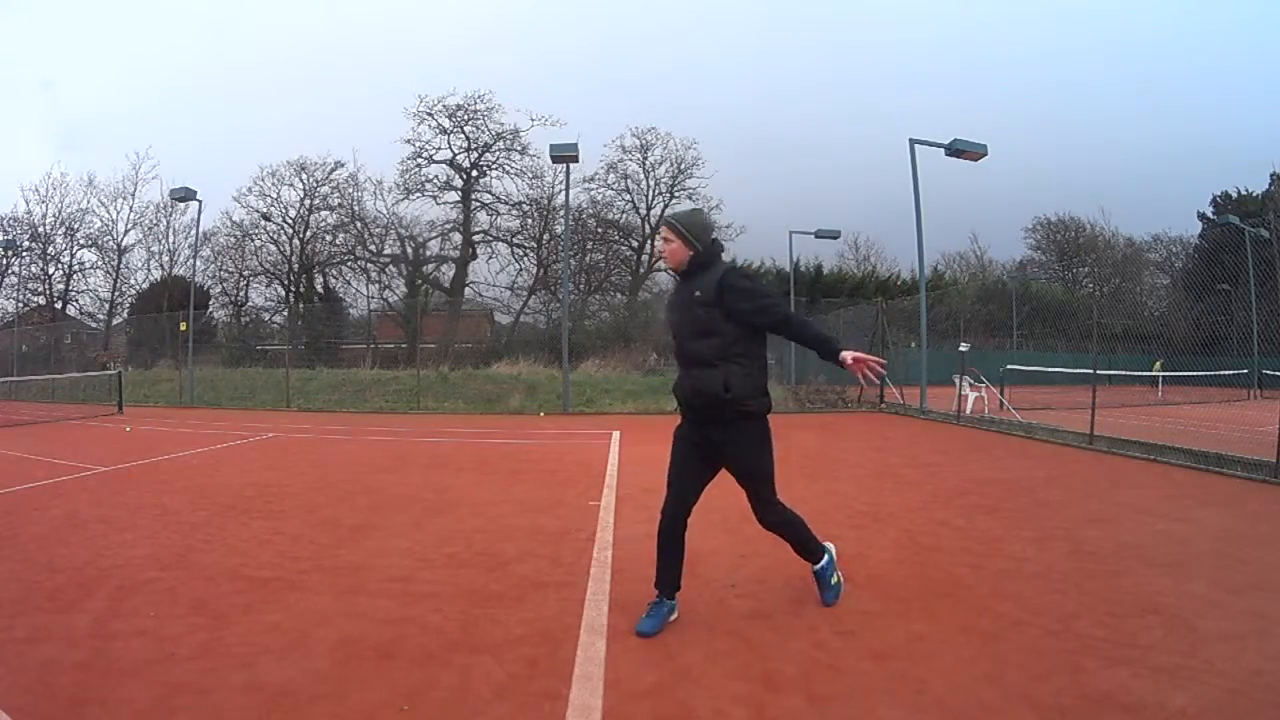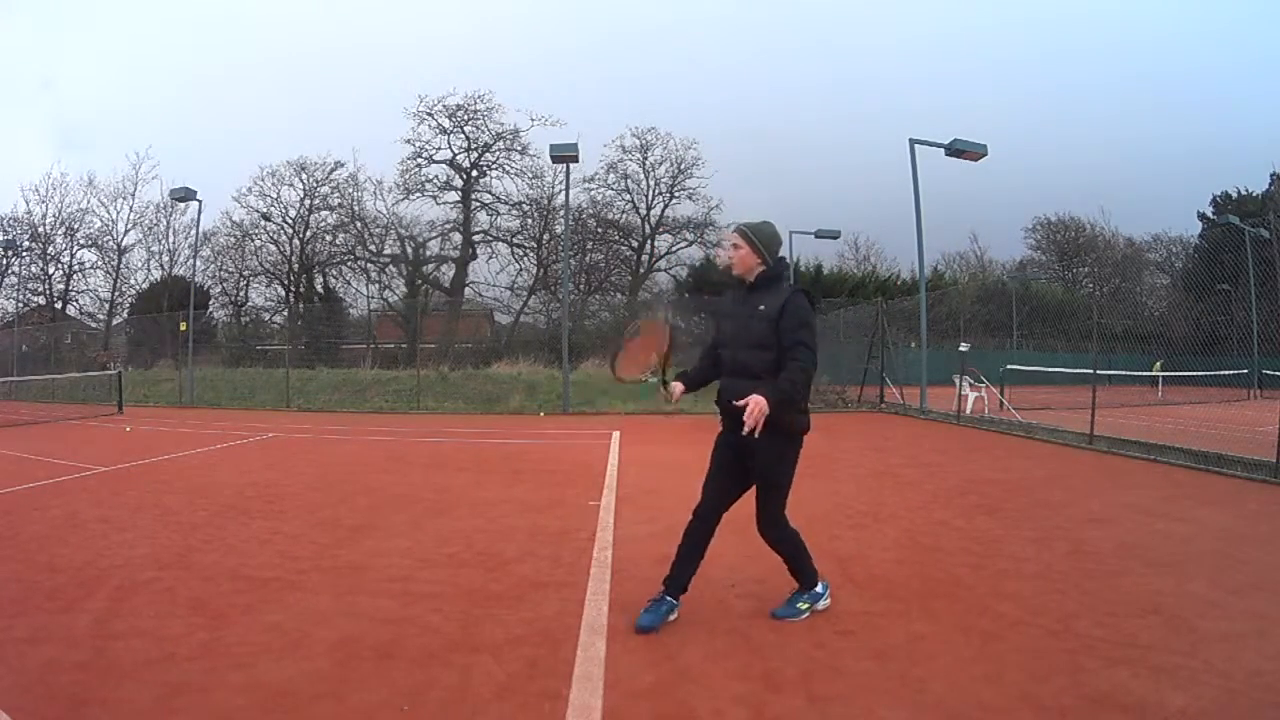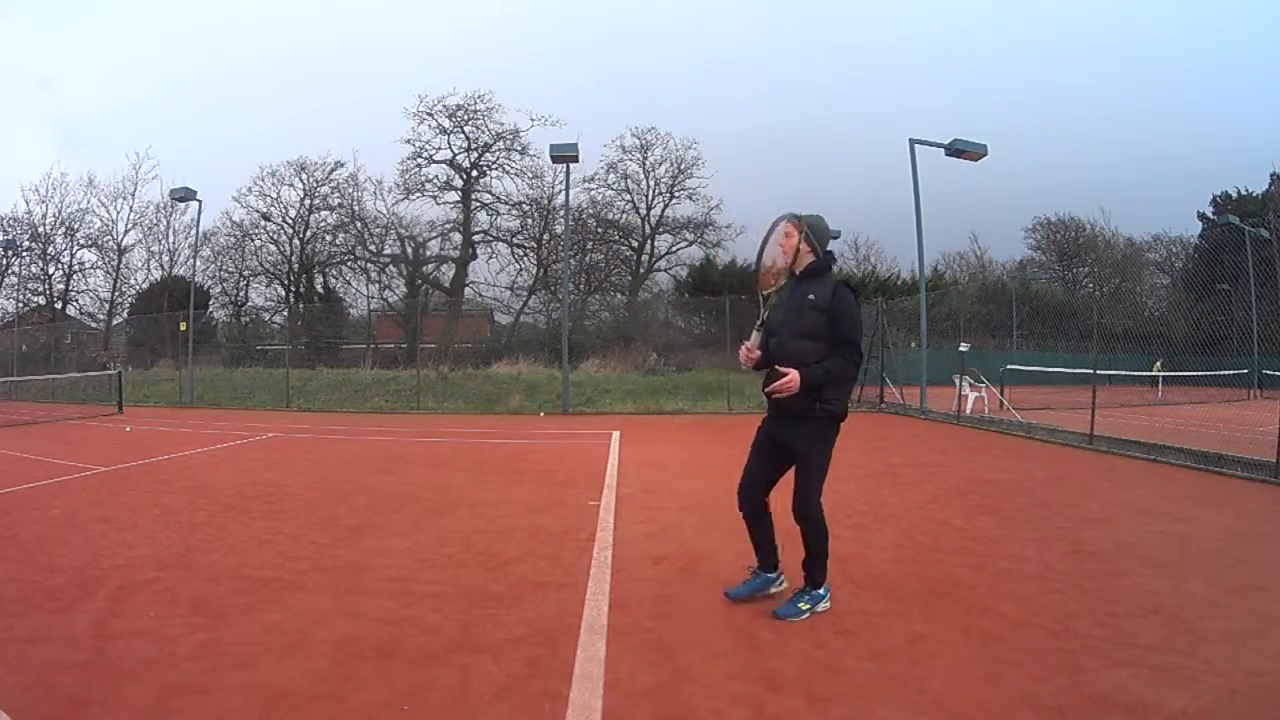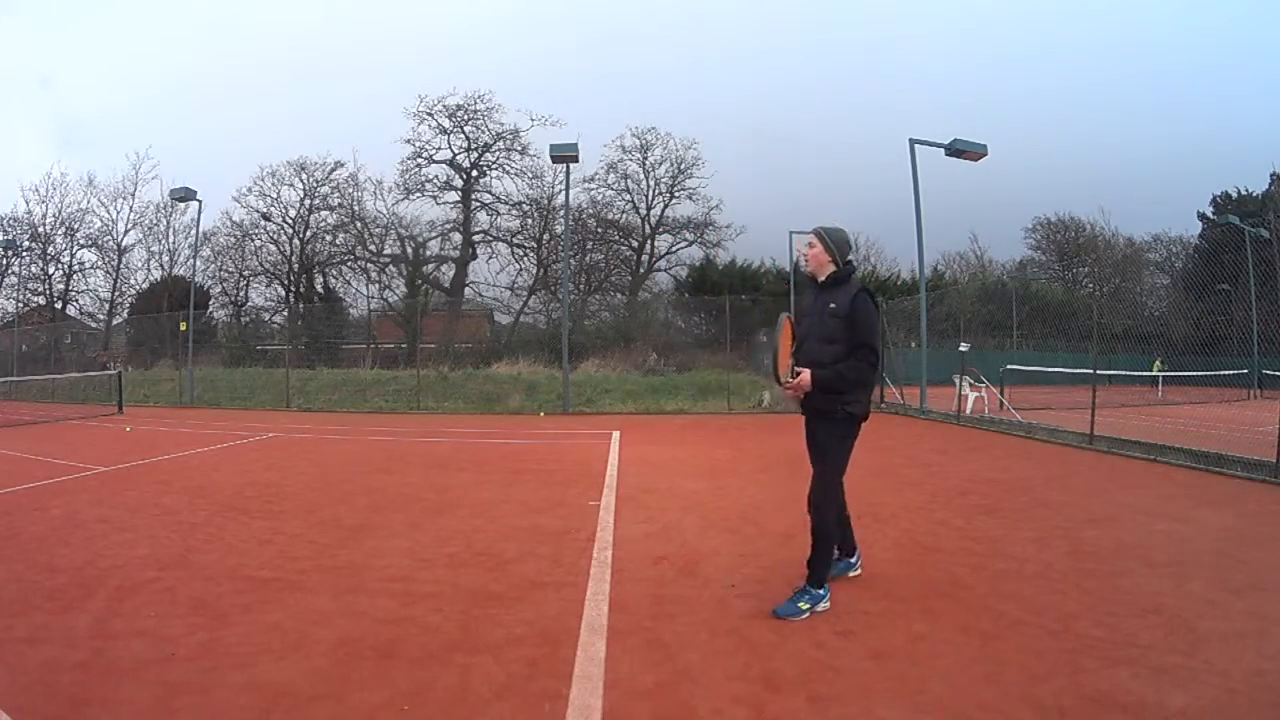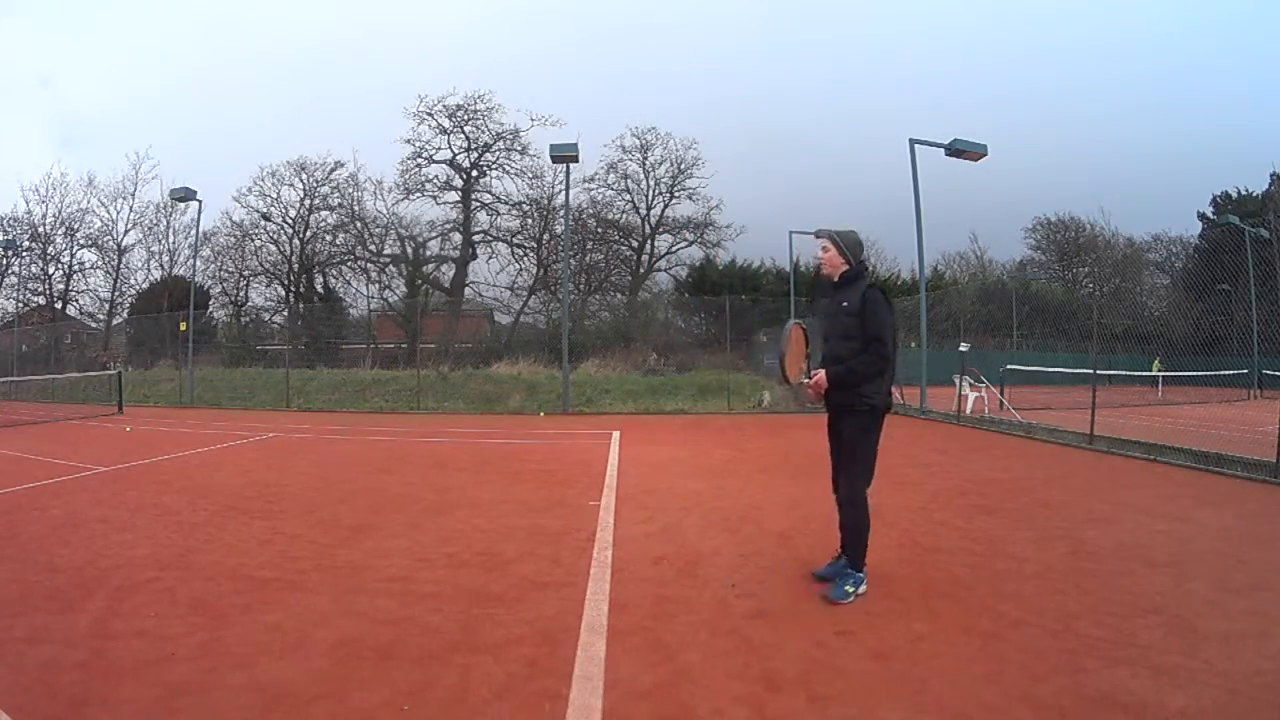
dt=0.3s
person 1, frame 1
left shoulder: (727, 282)
right shoulder: (682, 291)
left elbow: (783, 319)
left wrist: (836, 353)
left hip: (740, 421)
right hip: (696, 422)
left knee: (766, 510)
right knee: (673, 513)
left ankle: (820, 559)
right ankle: (665, 599)
person 1, frame 2
left shoulder: (790, 300)
right shoulder: (733, 300)
left elbow: (802, 361)
right elbow: (717, 355)
left wrist: (769, 398)
right wrist: (685, 381)
left hip: (777, 431)
right hip: (736, 428)
left knee: (770, 520)
right knee: (705, 513)
left ankle: (813, 589)
right ankle: (670, 597)
person 1, frame 3
left shoulder: (836, 292)
right shoulder: (785, 290)
left elbow: (850, 357)
left wrist: (803, 378)
right wrist: (756, 355)
left hip: (817, 416)
right hip: (781, 413)
left knee: (805, 504)
right knee: (749, 493)
left ankle: (815, 589)
right ankle: (768, 572)
person 1, frame 4
left shoulder: (856, 298)
right shoulder: (811, 298)
left elbow: (868, 360)
left wrist: (819, 379)
right wrist: (798, 376)
left hip: (842, 413)
right hip: (815, 411)
left knee: (821, 497)
right knee: (829, 490)
left ankle: (816, 589)
right ankle: (848, 555)
person 1, frame 5
left shoulder: (869, 295)
right shoulder: (833, 298)
left elbow: (879, 355)
left wrist: (833, 376)
right wrist: (822, 377)
left hip: (864, 408)
right hip: (838, 406)
left knee: (852, 489)
right knee: (842, 487)
left ankle: (855, 572)
right ankle: (849, 557)
